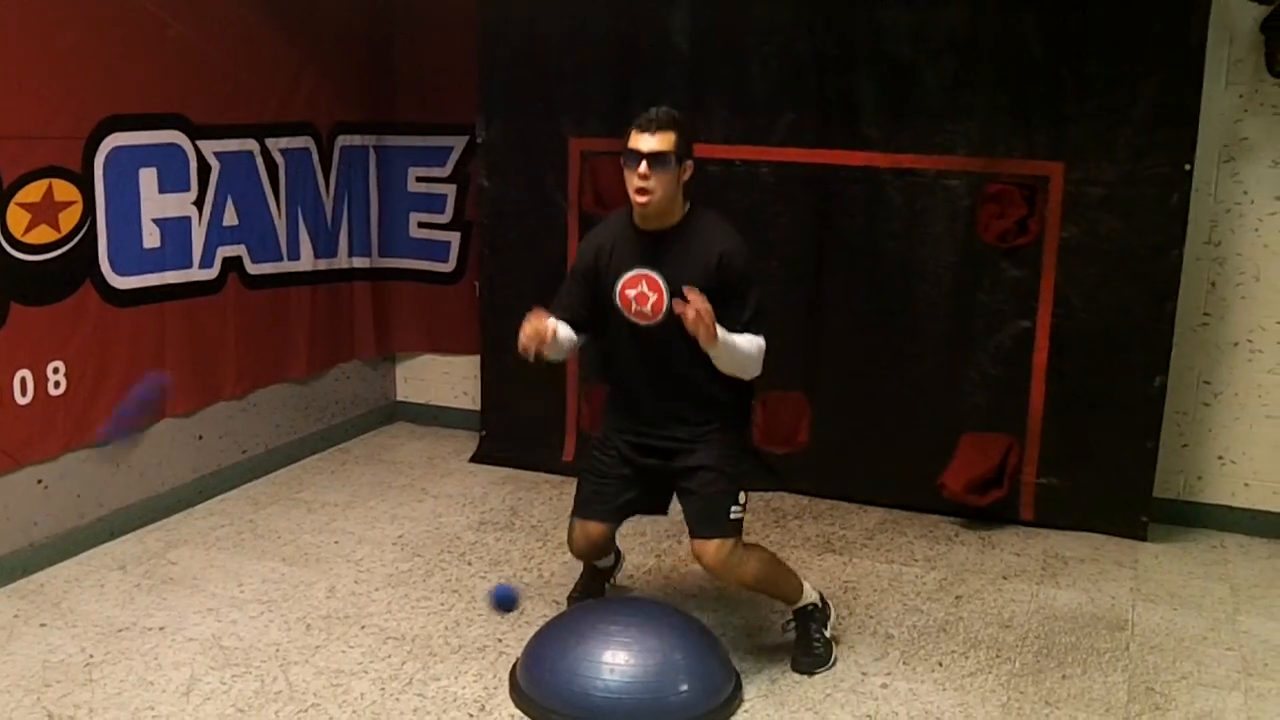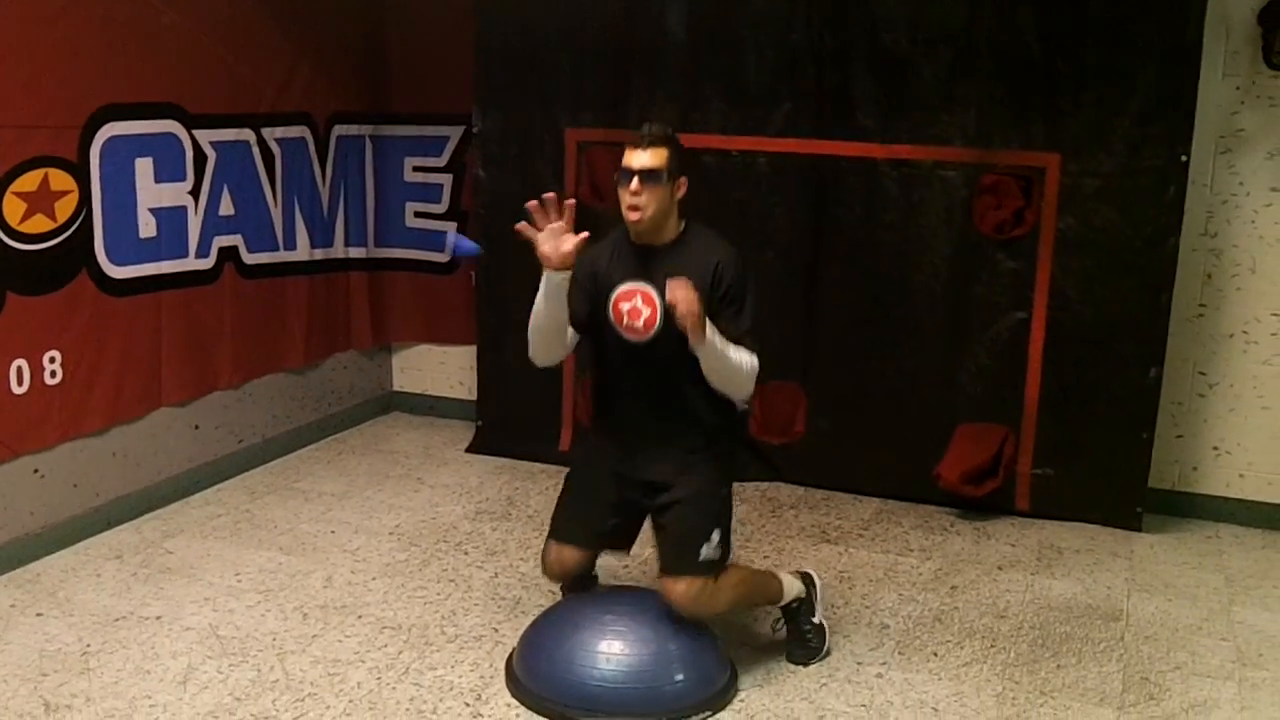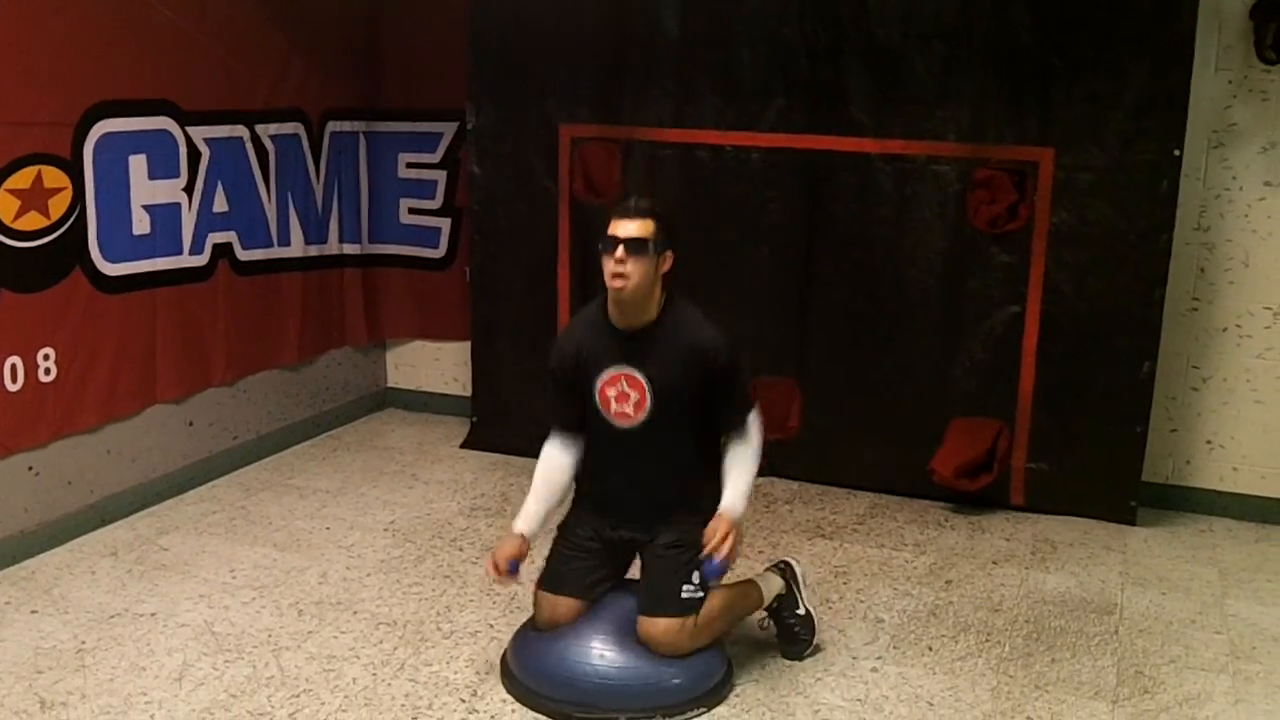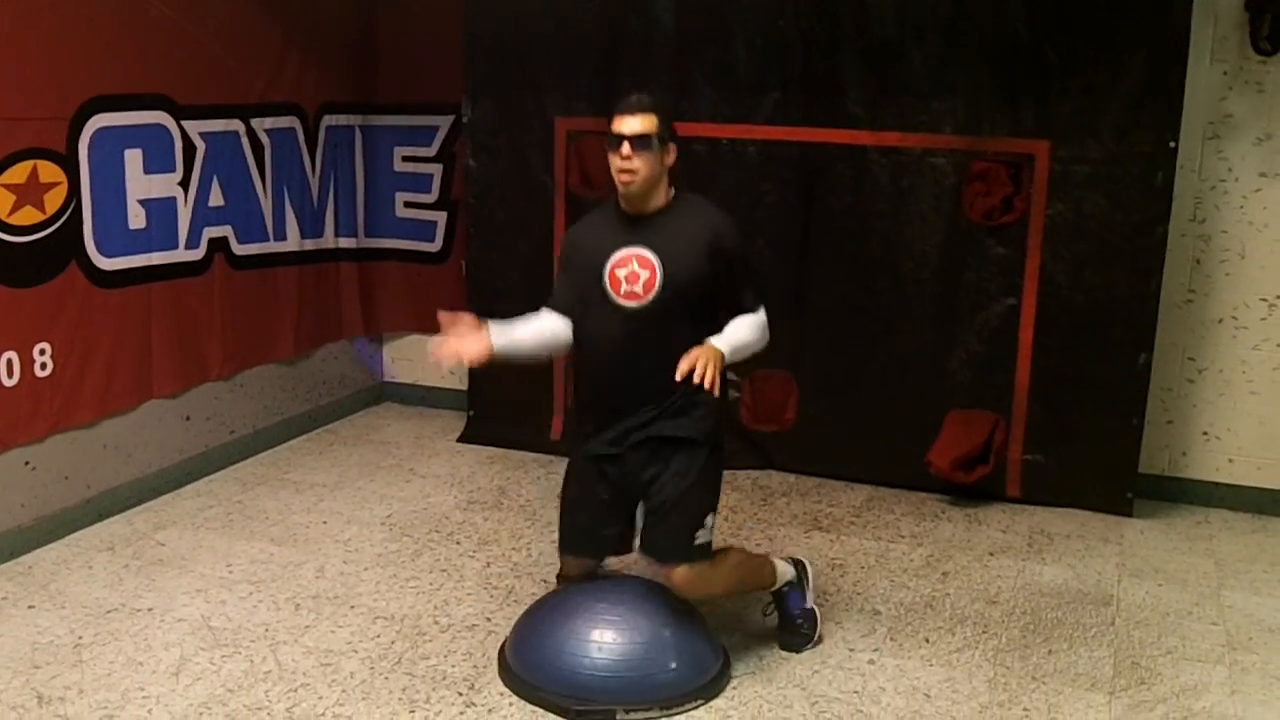
dt=0.3s
person 1, frame 1
left shoulder: (718, 246)
right shoulder: (601, 243)
left elbow: (751, 364)
right elbow: (569, 340)
left wrist: (713, 337)
right wrist: (545, 331)
left hip: (708, 425)
right hip: (628, 421)
left knee: (717, 555)
right knee: (584, 538)
left ankle: (809, 604)
right ankle: (604, 565)
person 1, frame 2
left shoulder: (714, 261)
right shoulder: (598, 258)
left elbow: (742, 383)
right elbow: (545, 354)
left wrist: (700, 333)
right wrist: (553, 274)
left hip: (693, 451)
right hip: (614, 444)
left knee: (689, 596)
right knee: (560, 564)
left ankle: (796, 593)
right ankle: (585, 575)
person 1, frame 3
left shoulder: (698, 343)
right shoulder: (577, 340)
left elbow: (744, 426)
right elbow: (564, 440)
left wrist: (731, 510)
right wrist: (526, 529)
left hip: (681, 510)
right hip: (600, 507)
left knee: (665, 636)
right knee: (551, 614)
left ankle: (775, 586)
right ankle: (608, 578)
person 1, frame 4
left shoulder: (708, 229)
right shoulder: (586, 235)
left elbow: (754, 323)
right elbow: (558, 325)
left wrist: (717, 347)
right wrist: (493, 339)
left hip: (679, 431)
right hip: (601, 432)
left knee: (689, 578)
right knee: (576, 567)
left ankle: (785, 577)
right ankle: (601, 558)
